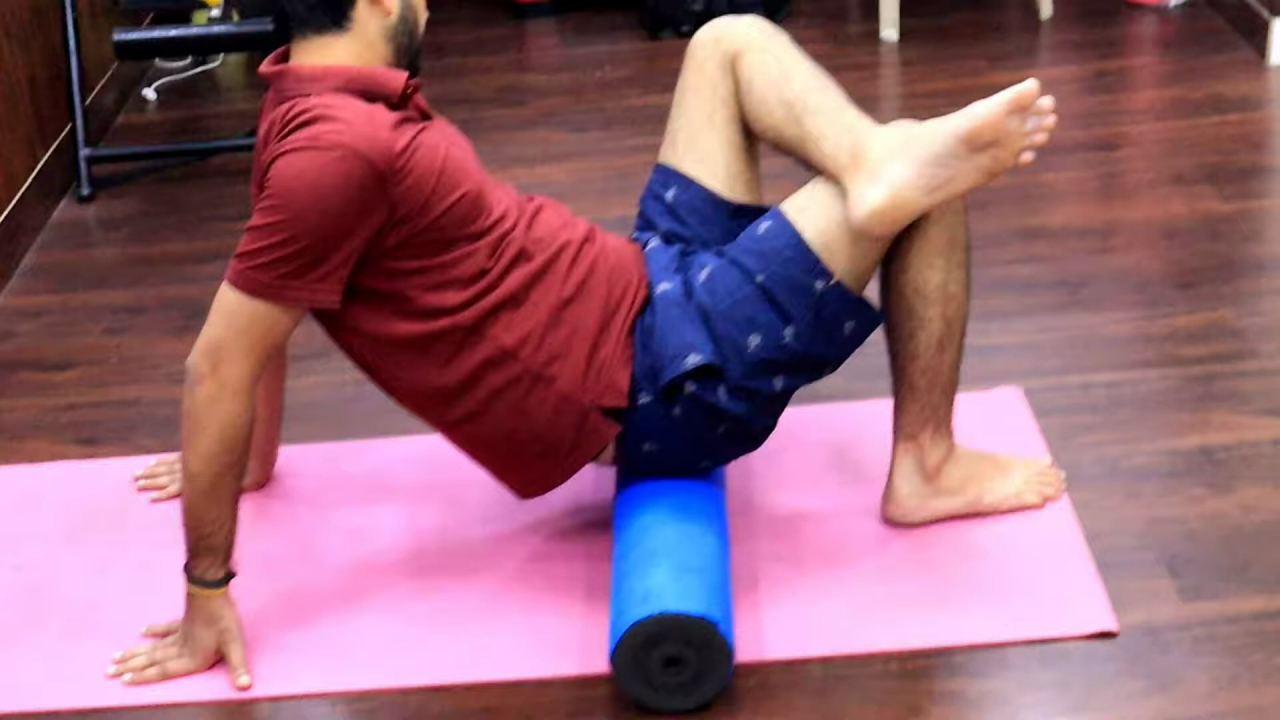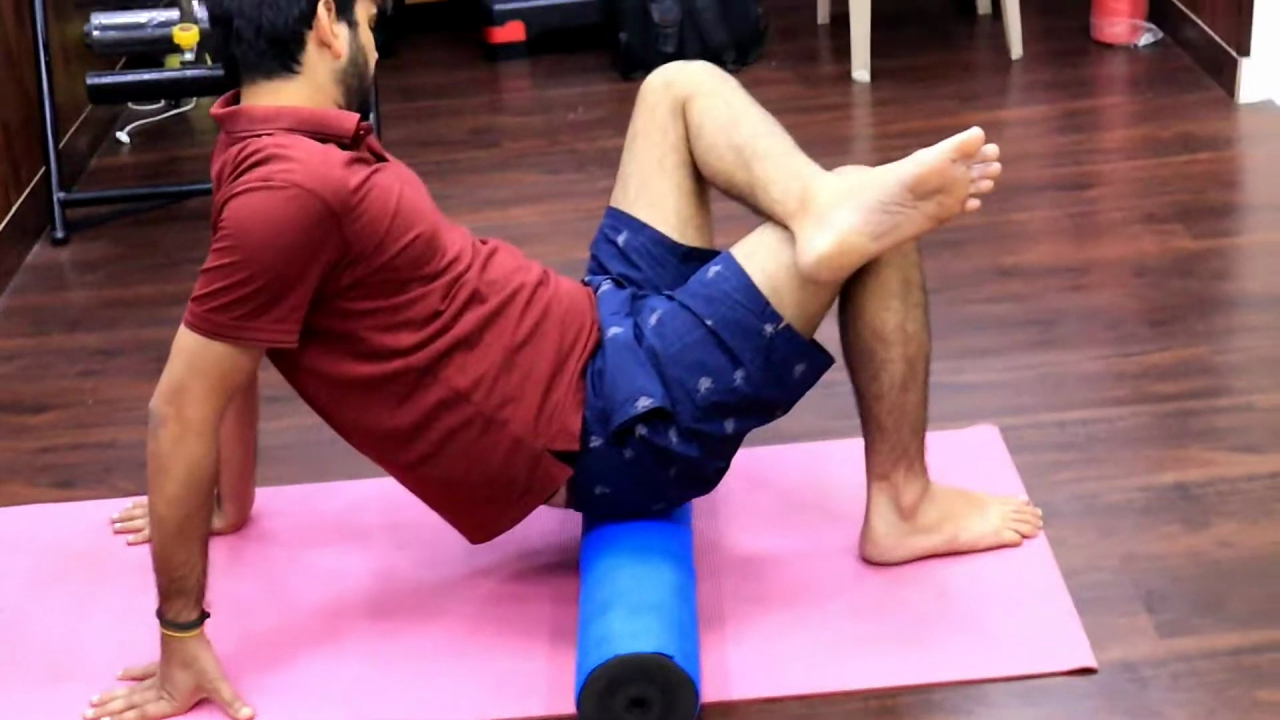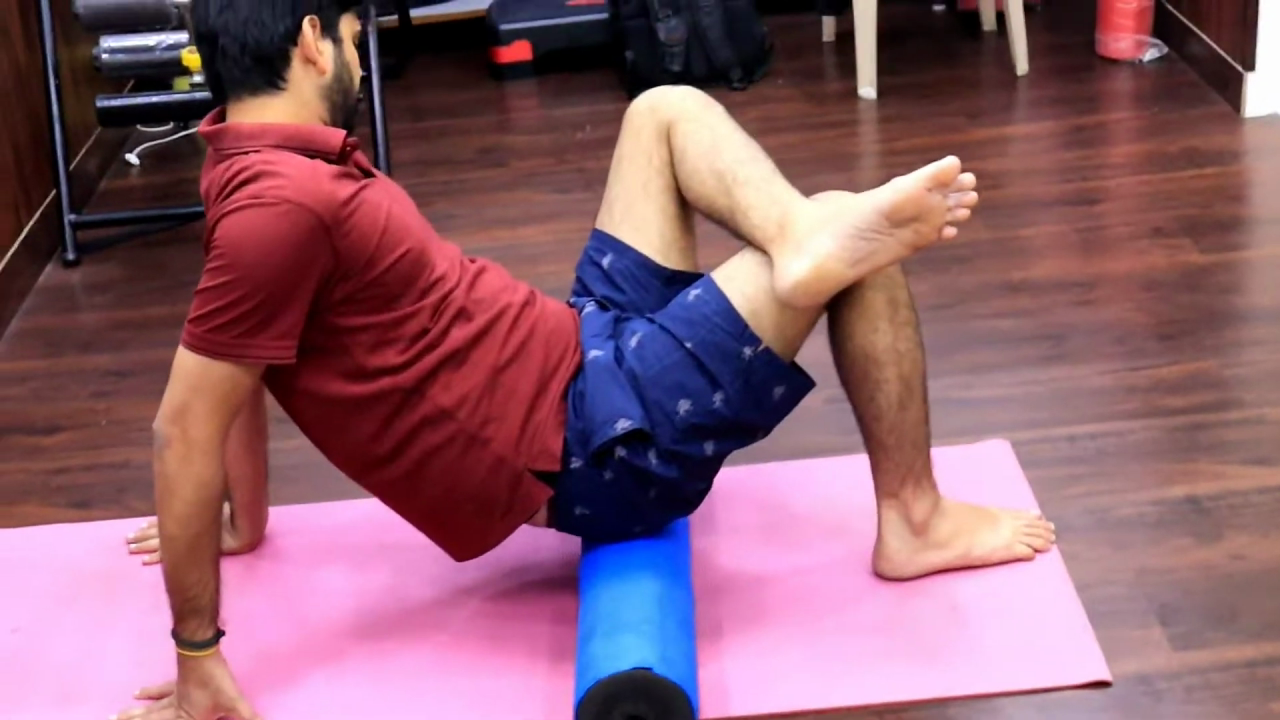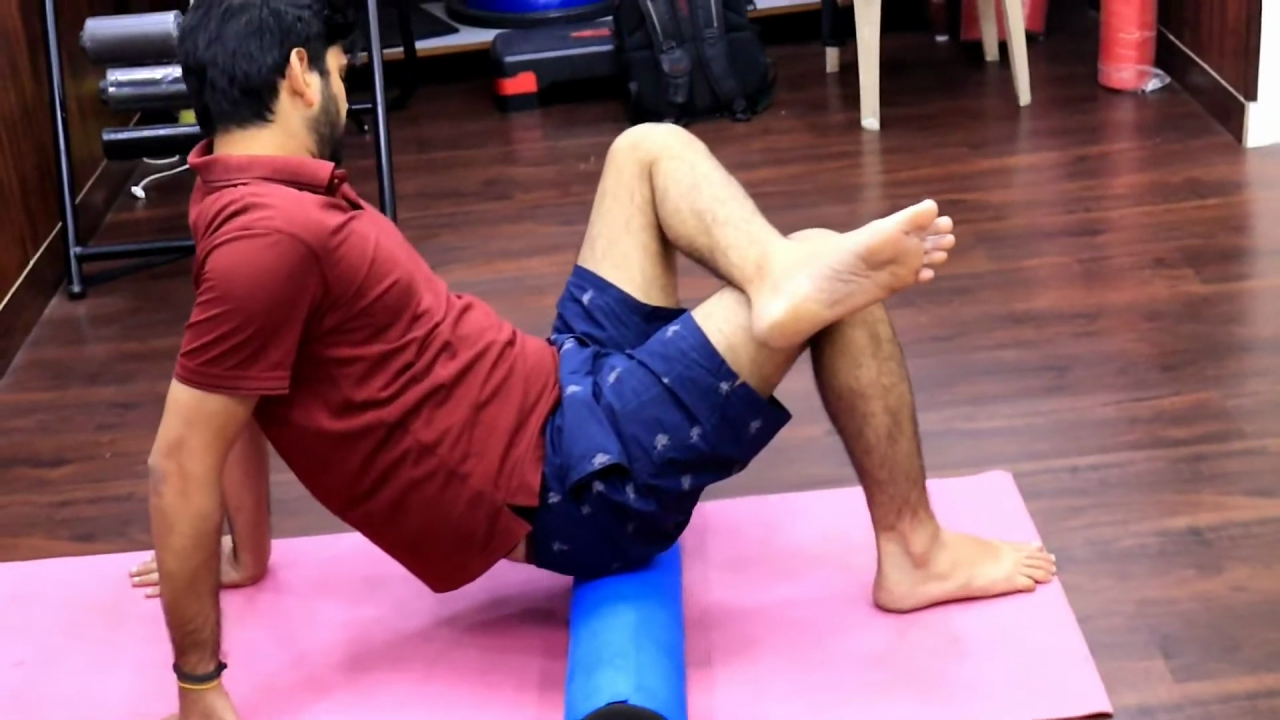
dt=0.2s
person 1, frame 1
left shoulder: (320, 100)
right shoulder: (339, 145)
left elbow: (262, 313)
right elbow: (220, 365)
left wrist: (256, 461)
right wrist: (206, 596)
left hip: (639, 287)
right hip: (655, 378)
right knee: (919, 172)
left ankle: (873, 167)
right ankle: (930, 466)
person 1, frame 2
left shoulder: (271, 143)
right shoulder: (296, 186)
left elbow: (231, 366)
right elbow: (179, 410)
left wrist: (232, 503)
right wrist: (181, 640)
left hip: (593, 335)
right hip: (608, 421)
left knee: (684, 87)
right knee: (870, 220)
left ankle: (820, 215)
right ankle: (906, 506)
person 1, frame 3
left shoulder: (261, 162)
right shoulder: (285, 202)
left elbow: (241, 370)
right elbow: (186, 426)
left wrist: (246, 521)
left hip: (579, 356)
right hip: (590, 445)
left knee: (670, 112)
right knee: (848, 231)
left ankle: (800, 252)
right ankle: (917, 521)
person 1, frame 4
left shoulder: (252, 194)
right shoulder: (274, 234)
left elbow: (244, 409)
right elbow: (179, 464)
left wrist: (250, 551)
left hip: (562, 391)
right hip: (571, 475)
left knee: (652, 150)
right knee: (836, 277)
left ankle: (777, 279)
right ankle: (917, 551)
